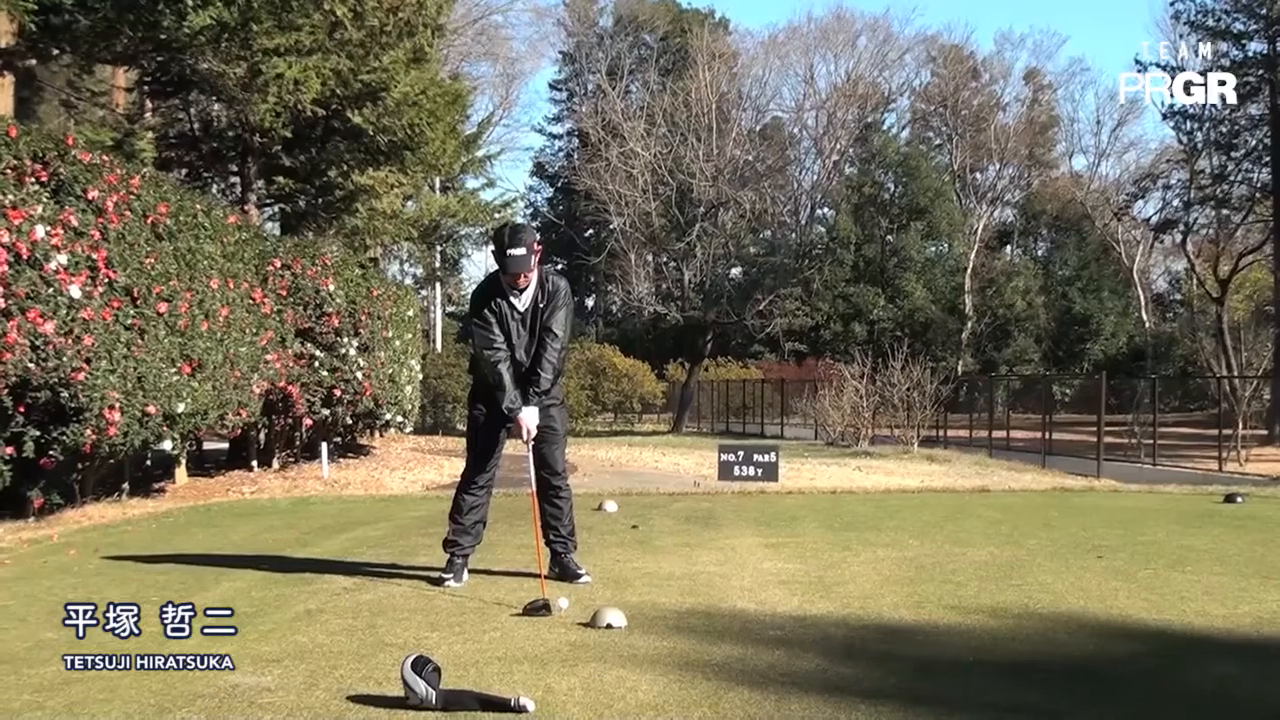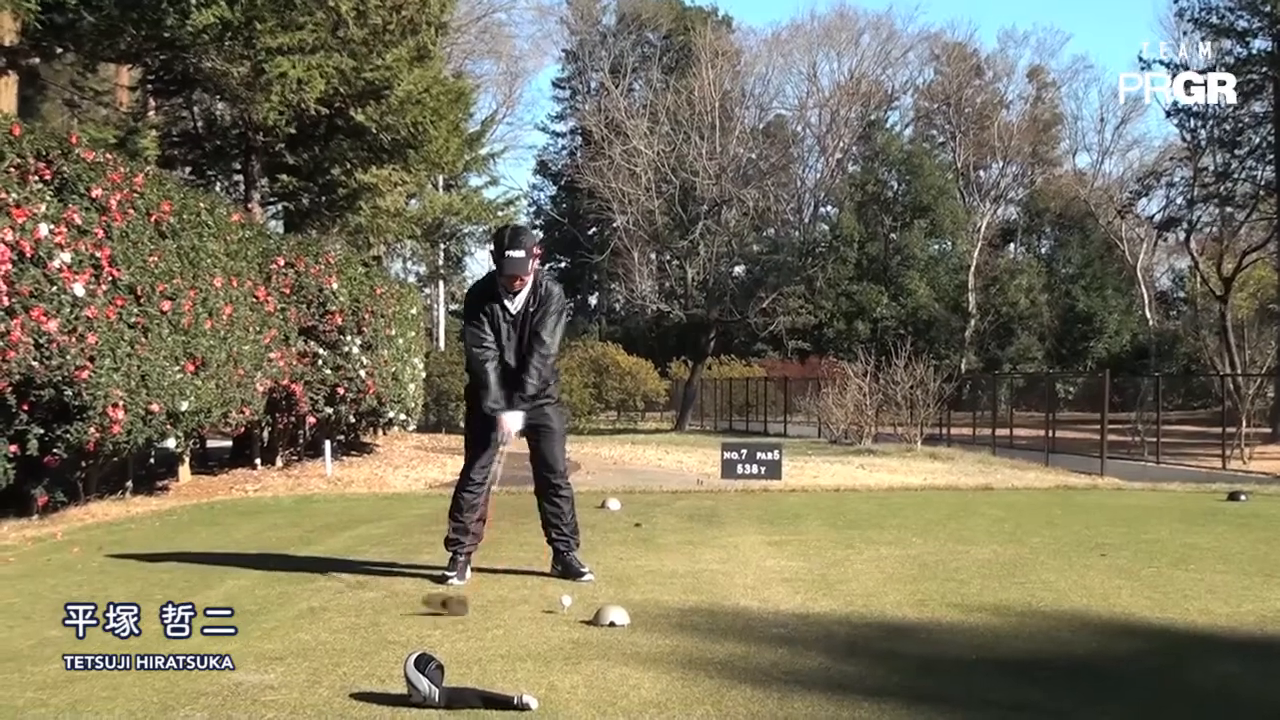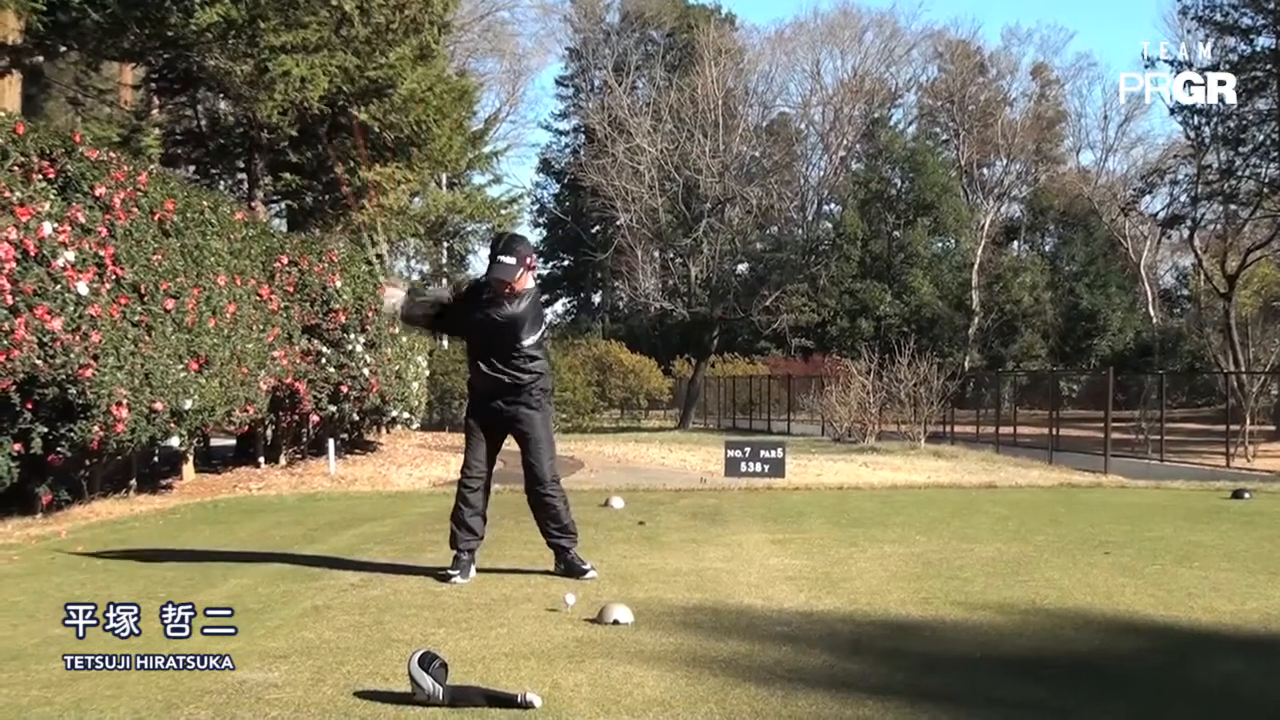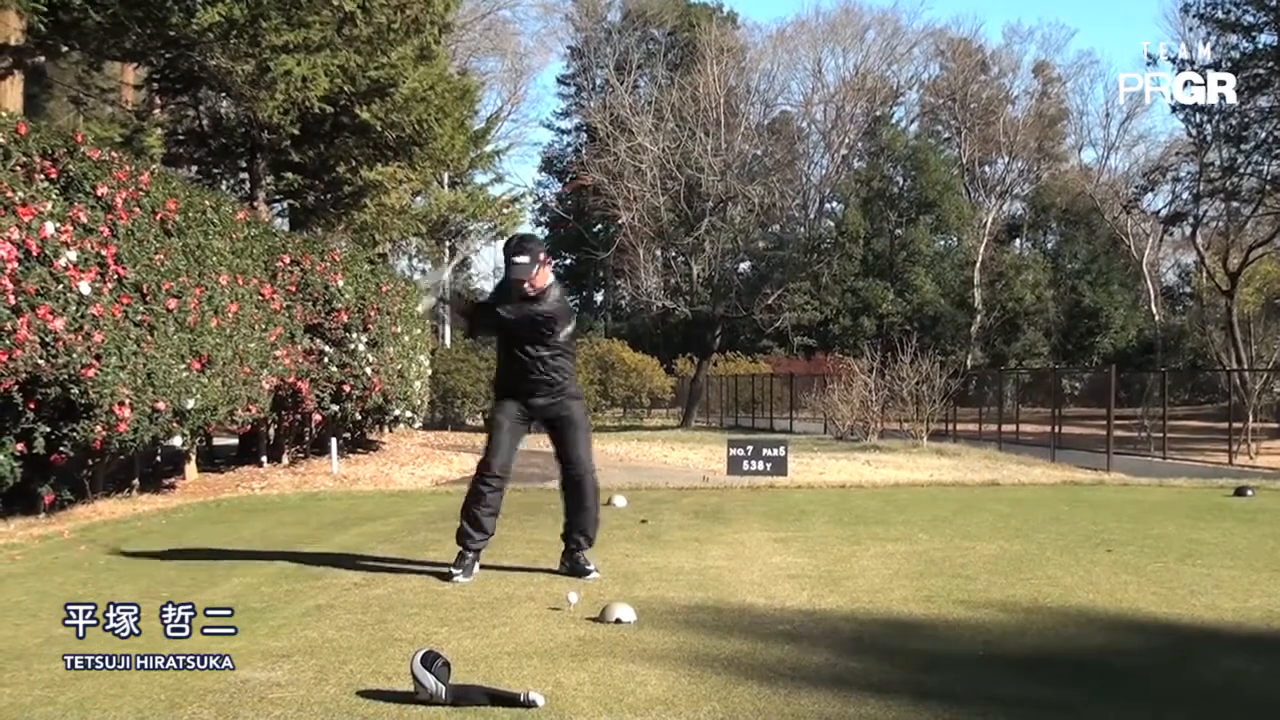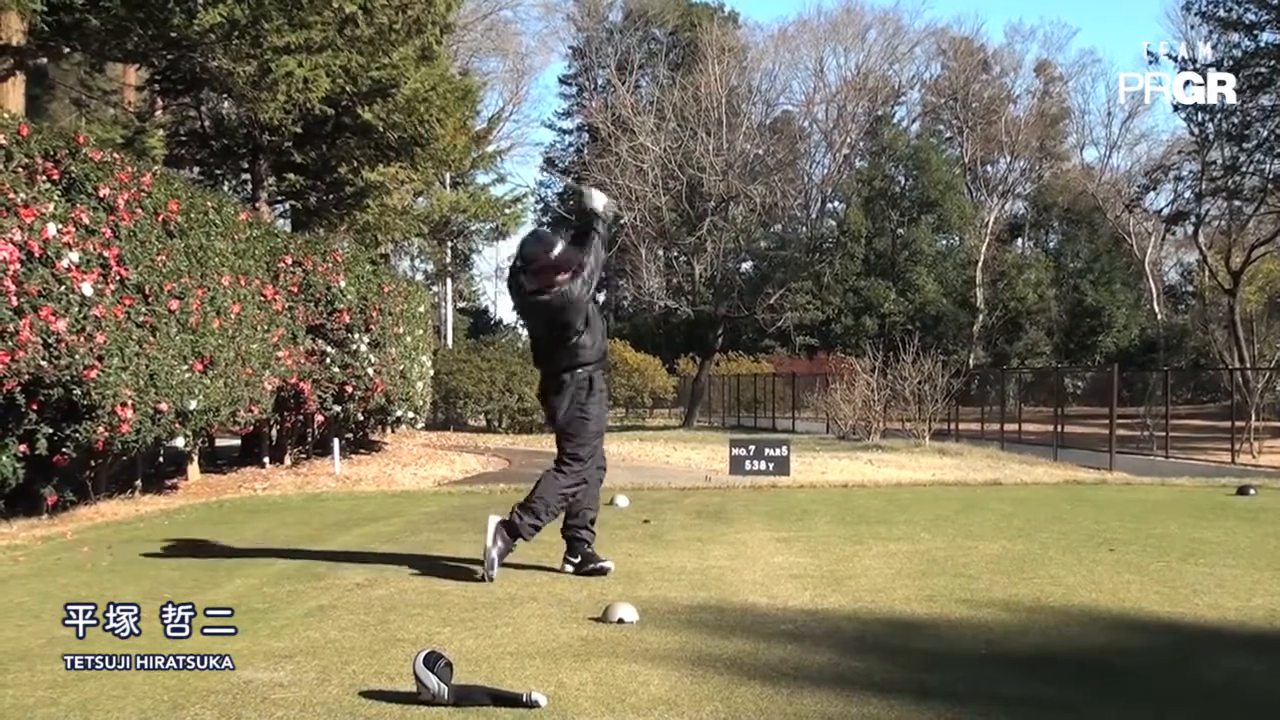
dt=0.4s
person 1, frame 1
left shoulder: (556, 289)
right shoulder: (485, 296)
left elbow: (553, 349)
right elbow: (493, 357)
left wrist: (532, 402)
right wrist: (515, 408)
left hip: (544, 394)
right hip: (494, 395)
left knee: (554, 475)
right knee: (477, 474)
left ankle: (562, 555)
right ankle: (458, 555)
person 1, frame 2
left shoulder: (550, 294)
right shoulder: (480, 296)
left elbow: (541, 355)
right elbow: (483, 356)
left wrist: (519, 407)
right wrist: (499, 409)
left hip: (538, 395)
right hip: (489, 396)
left knee: (553, 474)
right knee: (475, 473)
left ankle: (565, 553)
right ankle: (460, 554)
person 1, frame 3
left shoulder: (518, 309)
right shoulder: (489, 287)
left elbow: (455, 321)
right elbow: (452, 301)
left wrist: (407, 307)
right wrist: (410, 299)
left hip: (526, 398)
right hip: (486, 397)
left knee: (542, 478)
right knee: (474, 475)
left ankle: (566, 552)
right ankle: (464, 553)
person 1, frame 4
left shoulder: (550, 306)
right shoulder: (515, 287)
left elbow: (487, 318)
left wrist: (464, 311)
left hip: (559, 394)
right hip: (515, 394)
left knee: (580, 473)
right knee: (492, 470)
left ankle: (575, 552)
right ankle: (470, 550)
person 1, frame 5
left shoulder: (525, 274)
right shoulder: (562, 298)
left elbow: (578, 244)
right elbow: (590, 256)
left wrist: (589, 212)
right wrist: (595, 214)
left hip: (583, 376)
right hip: (577, 382)
left knee: (590, 465)
right knee: (575, 465)
left ankle: (579, 549)
right ankle: (510, 531)
